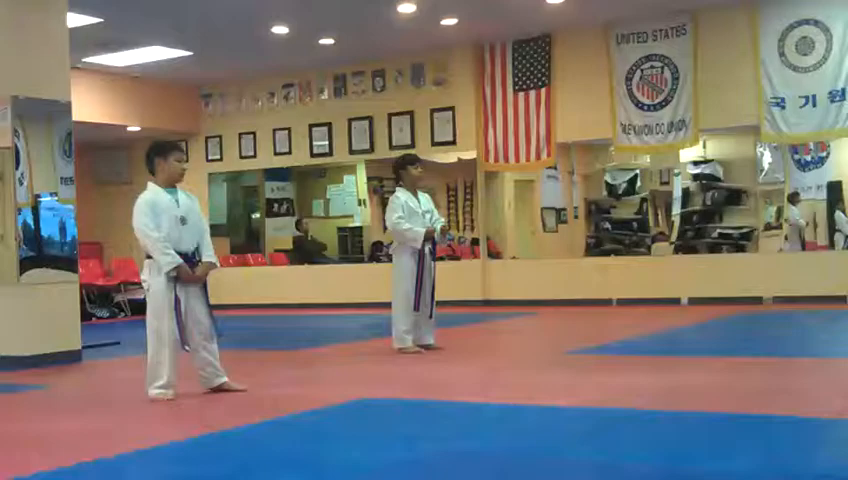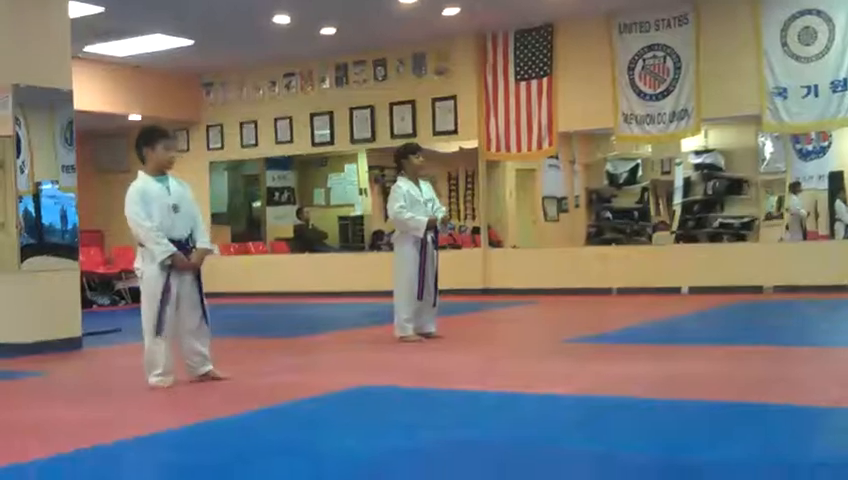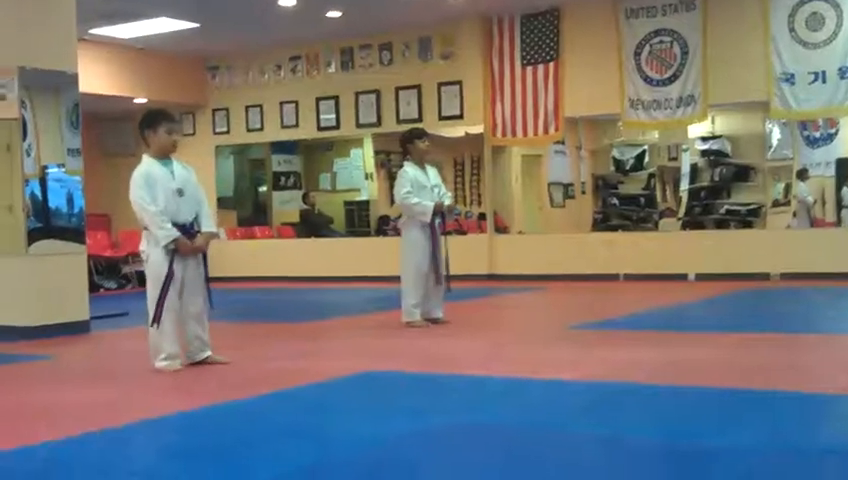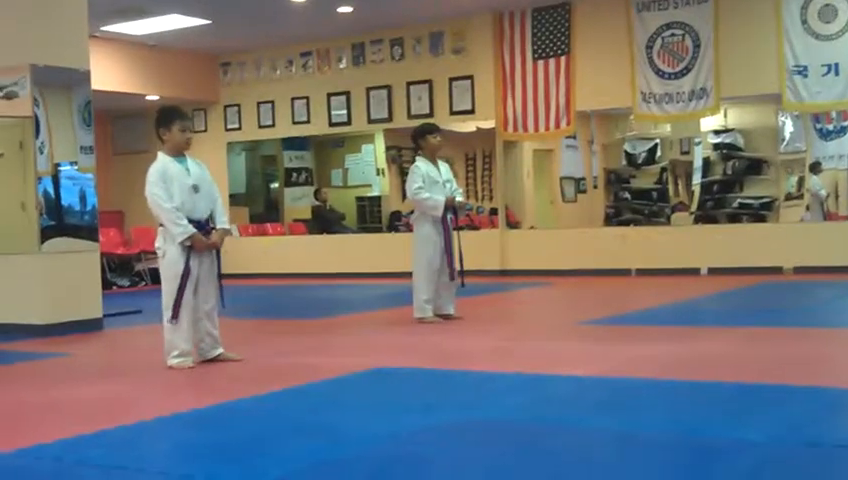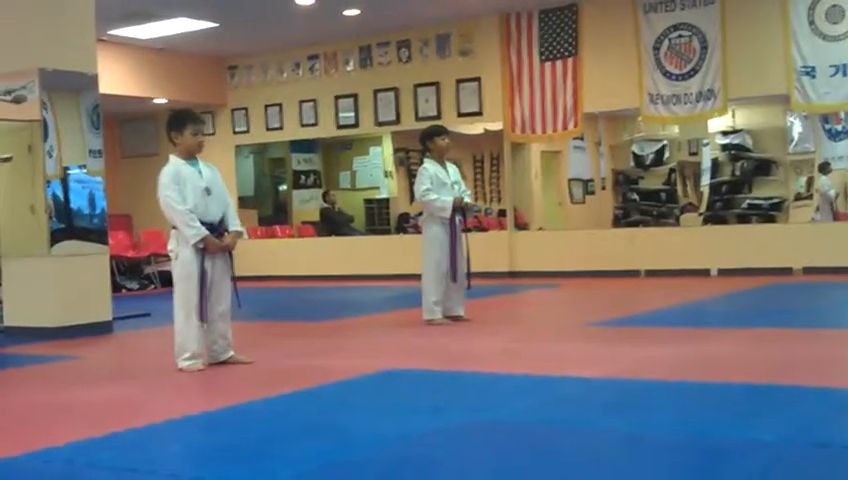
dt=0.2s
person 1, frame 1
left shoulder: (189, 199)
right shoulder: (147, 201)
left elbow: (203, 232)
right elbow: (151, 239)
left wrist: (206, 262)
right wrist: (178, 267)
left hip: (193, 271)
right hip: (163, 274)
left knee: (203, 327)
right knee: (163, 333)
left ankle: (215, 379)
right ankle: (161, 387)
person 1, frame 2
left shoulder: (181, 186)
right shoulder: (138, 189)
left elbow: (196, 219)
right elbow: (144, 228)
left wrist: (201, 249)
right wrist: (172, 255)
left hip: (187, 259)
right hip: (156, 262)
left knee: (194, 316)
right knee: (158, 320)
left ankle: (202, 367)
right ankle: (159, 374)
person 1, frame 3
left shoulder: (185, 170)
right shoulder: (143, 173)
left elbow: (201, 202)
right elbow: (148, 212)
left wrist: (206, 233)
right wrist: (176, 240)
left hip: (192, 243)
right hip: (161, 246)
left knee: (196, 302)
right knee: (164, 305)
left ankle: (199, 352)
right ankle: (167, 358)
person 1, frame 4
left shoulder: (199, 167)
right shoulder: (158, 170)
left elbow: (215, 199)
right elbow: (164, 209)
left wrist: (221, 230)
right wrist: (192, 236)
left hip: (206, 240)
right hip: (177, 243)
left knee: (207, 300)
right knee: (179, 301)
left ankle: (210, 350)
right ankle: (180, 355)
person 1, frame 5
left shoulder: (210, 170)
right shoulder: (170, 173)
left elbow: (226, 202)
right elbow: (177, 211)
left wrist: (233, 232)
right wrist: (205, 238)
left hip: (218, 242)
right hip: (190, 245)
left knee: (220, 301)
right knee: (191, 303)
left ankle: (221, 352)
right ankle: (189, 357)
person 2, frame 1
left shoulder: (425, 198)
right shoulder: (397, 198)
left elbow: (435, 219)
right elbow: (395, 225)
left wrist: (440, 229)
right wrist: (422, 233)
left hip: (425, 253)
right hip: (406, 253)
left knee: (427, 297)
right knee: (406, 297)
left ankle: (425, 338)
right ankle: (404, 341)
person 2, frame 2
left shoulder: (427, 187)
right shoulder: (399, 188)
left elbow: (437, 208)
right elbow: (397, 214)
left wrist: (441, 218)
right wrist: (424, 223)
left hip: (426, 241)
right hip: (409, 242)
left knee: (429, 285)
right knee: (408, 285)
left ankle: (425, 327)
right ankle: (405, 330)
person 2, frame 3
left shoulder: (433, 172)
right shoulder: (406, 173)
left elbow: (443, 193)
right elbow: (404, 199)
left wrist: (447, 205)
right wrist: (431, 207)
left hip: (432, 226)
right hip: (415, 227)
left knee: (435, 270)
right knee: (415, 270)
left ankle: (432, 312)
right ankle: (412, 315)
person 2, frame 4
left shoulder: (444, 167)
right shoulder: (418, 168)
left elbow: (454, 189)
right elbow: (415, 194)
left wrist: (458, 201)
right wrist: (442, 202)
left hip: (444, 222)
right hip: (427, 222)
left knee: (447, 266)
right knee: (427, 266)
left ankle: (444, 308)
right ankle: (424, 311)
person 2, frame 5
left shoulder: (453, 169)
right shoulder: (426, 169)
left elbow: (463, 191)
right elbow: (423, 196)
left wrist: (466, 202)
right wrist: (450, 203)
left hip: (452, 223)
right hip: (435, 224)
left knee: (456, 268)
right knee: (436, 268)
left ankle: (453, 310)
right ankle: (433, 313)
